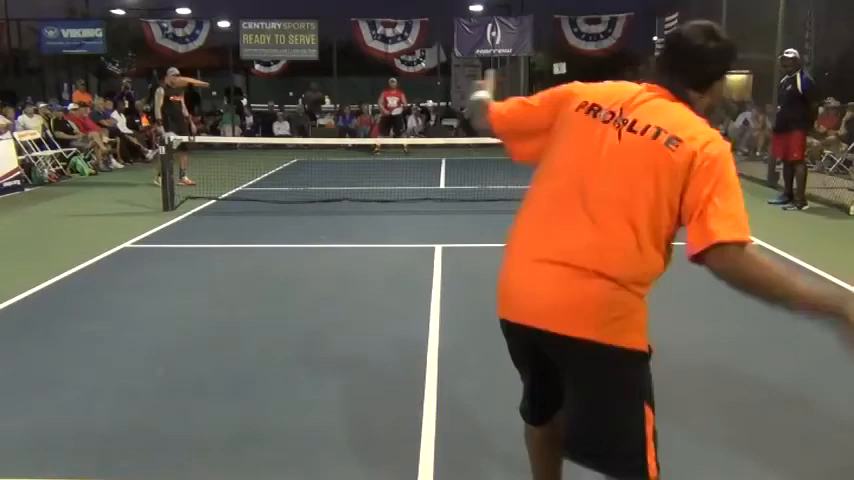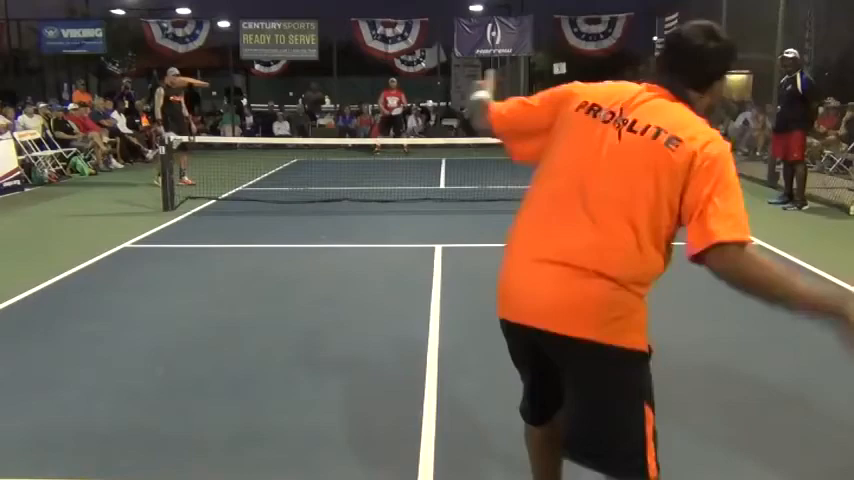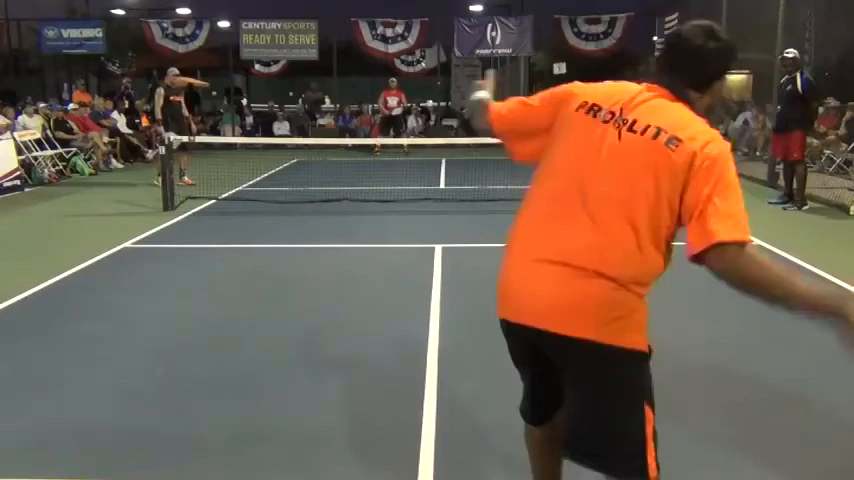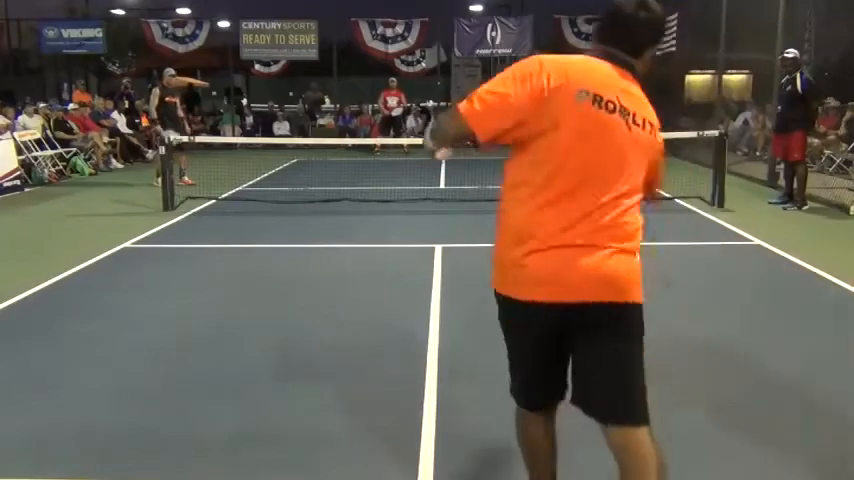
dt=0.7s
person 1, frame 1
left shoulder: (580, 96)
right shoulder: (703, 145)
left elbow: (487, 120)
right elbow: (727, 258)
left wrist: (481, 97)
left hip: (520, 296)
right hip: (600, 315)
left knee: (544, 411)
person 1, frame 2
left shoulder: (580, 96)
right shoulder: (703, 145)
left elbow: (487, 120)
right elbow: (728, 258)
left wrist: (481, 97)
left hip: (520, 296)
right hip: (600, 316)
left knee: (544, 412)
person 1, frame 3
left shoulder: (580, 96)
right shoulder: (703, 145)
left elbow: (487, 119)
right elbow: (727, 258)
left wrist: (481, 97)
left hip: (520, 297)
right hip: (600, 315)
left knee: (544, 412)
person 1, frame 4
left shoulder: (544, 72)
right shoulder: (646, 122)
left elbow: (453, 127)
left wrist: (436, 140)
left hip: (528, 277)
right hip: (612, 283)
left knee: (535, 405)
right knee: (629, 427)
person 2, frame 1
left shoulder: (804, 80)
right shoulder: (784, 81)
left elbow: (811, 103)
left wrist: (808, 124)
right wrist: (777, 124)
left hip: (797, 127)
right hip: (783, 126)
left knee: (797, 161)
right knee: (786, 160)
left ankle: (800, 199)
right ankle: (788, 194)
person 2, frame 2
left shoulder: (804, 80)
right shoulder: (784, 81)
left elbow: (811, 104)
left wrist: (807, 124)
right wrist: (777, 123)
left hip: (797, 127)
right hip: (783, 126)
left knee: (797, 161)
right knee: (786, 160)
left ankle: (800, 199)
right ankle: (788, 194)
person 2, frame 3
left shoulder: (804, 80)
right shoulder: (784, 81)
left elbow: (811, 104)
left wrist: (808, 125)
right wrist: (777, 124)
left hip: (797, 127)
right hip: (783, 126)
left knee: (797, 161)
right knee: (786, 161)
left ankle: (800, 199)
right ankle: (788, 194)
person 2, frame 4
left shoulder: (804, 80)
right shoulder: (785, 81)
left elbow: (812, 105)
left wrist: (809, 125)
right wrist: (778, 124)
left hip: (797, 128)
right hip: (784, 127)
left knee: (798, 161)
right knee: (786, 161)
left ankle: (801, 199)
right ankle: (788, 194)
